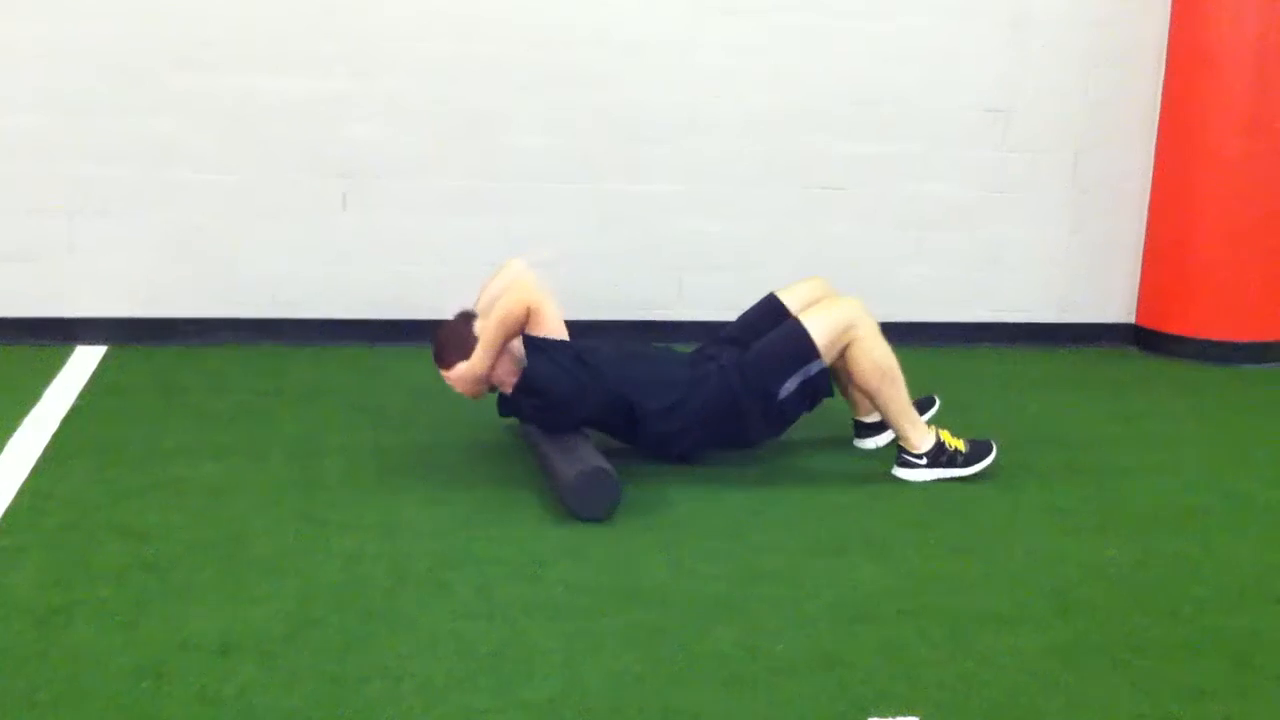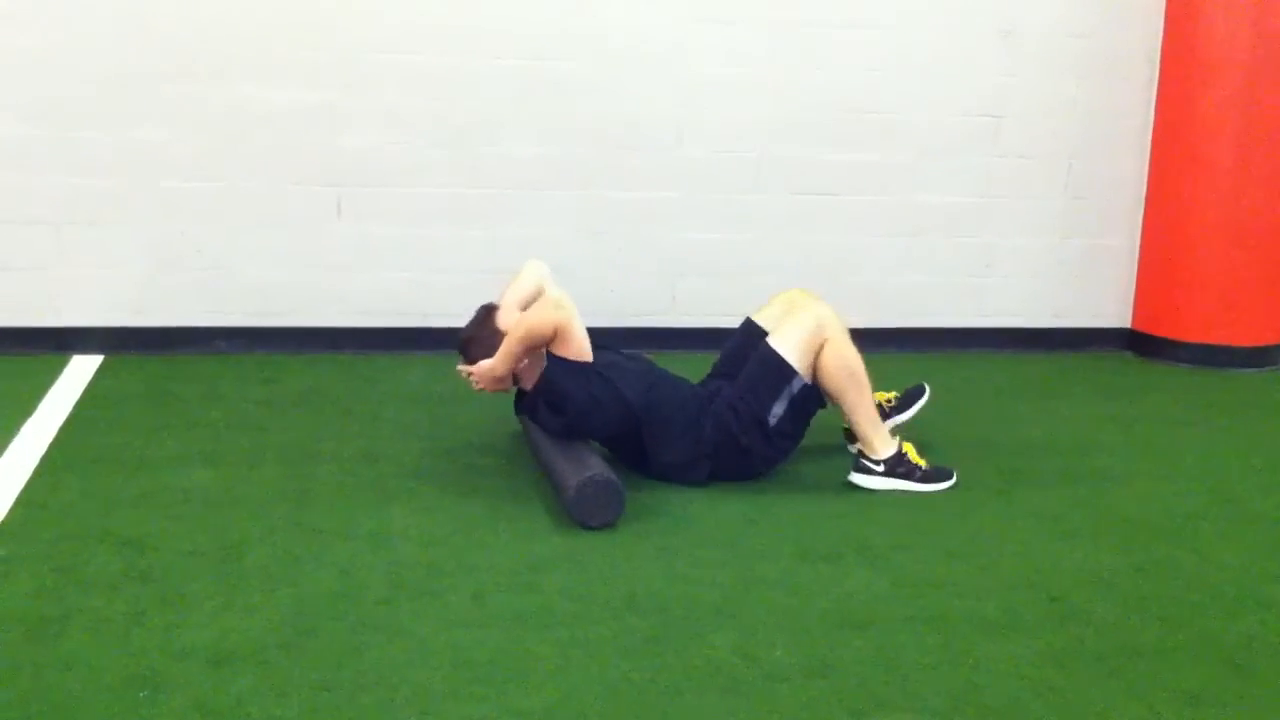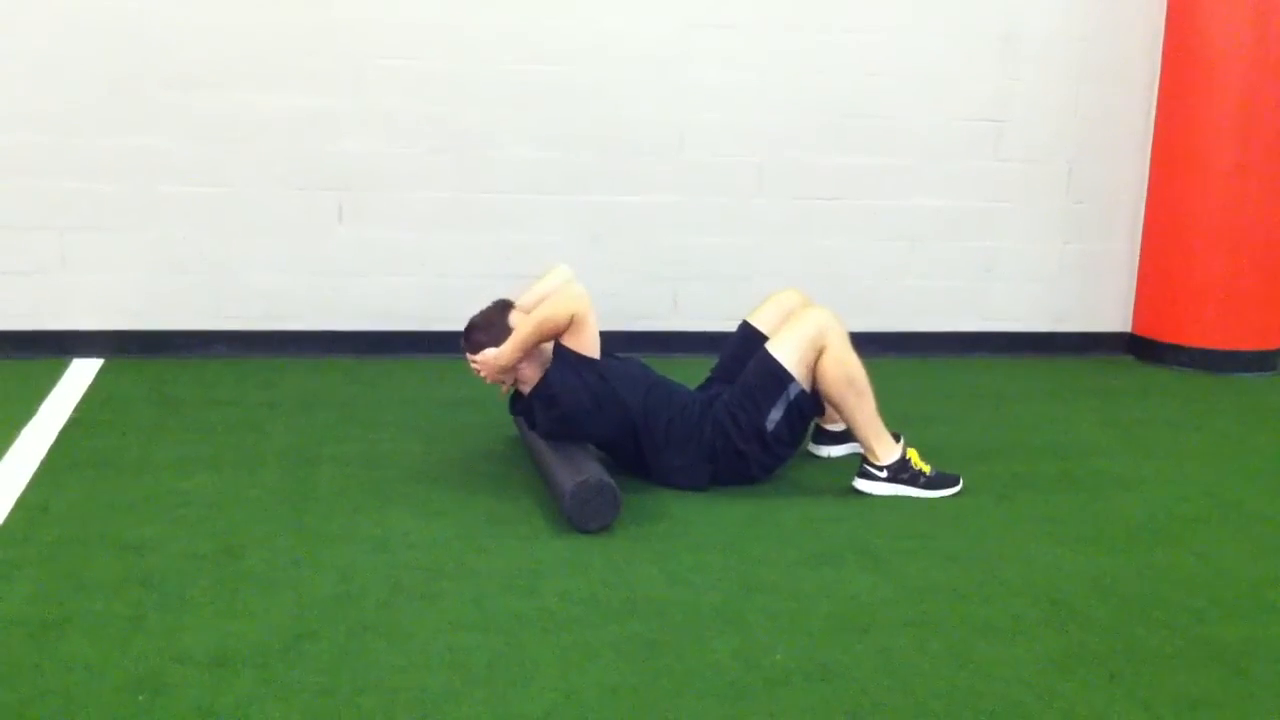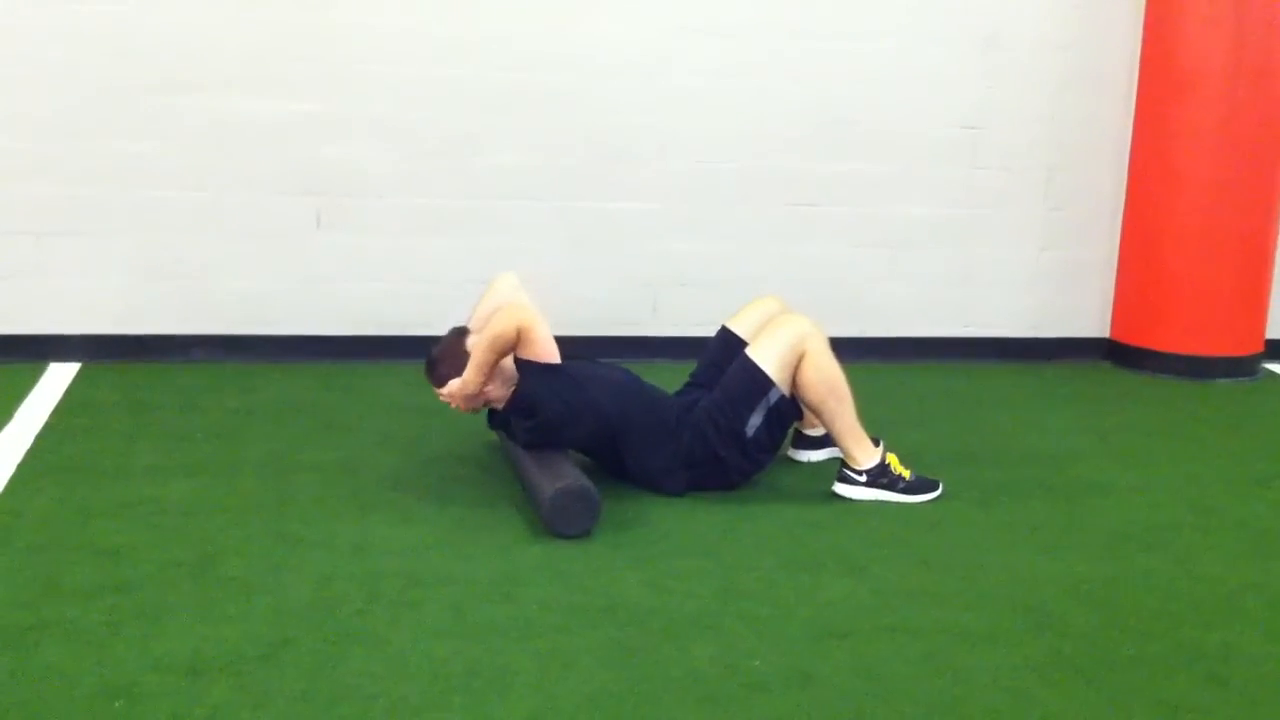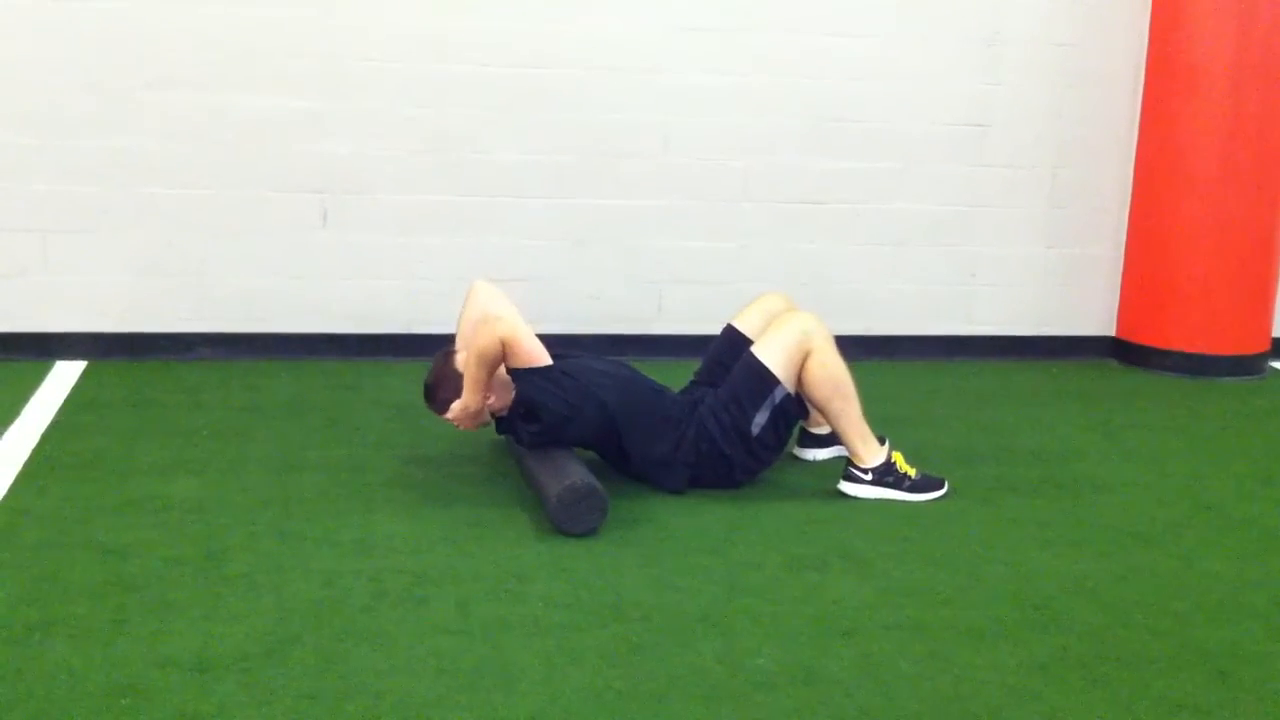
dt=1s
person 1, frame 1
left shoulder: (531, 380)
right shoulder: (546, 388)
left elbow: (516, 273)
right elbow: (529, 290)
left wrist: (473, 321)
right wrist: (480, 364)
left hip: (704, 370)
right hip: (724, 402)
left knee: (817, 291)
right knee: (850, 316)
left ankle: (872, 418)
right ankle: (919, 447)
person 1, frame 2
left shoulder: (541, 390)
right shoulder: (565, 396)
left elbow: (537, 274)
right elbow: (558, 308)
left wrist: (493, 327)
right wrist: (498, 365)
left hip: (708, 403)
right hip: (729, 440)
left knee: (796, 300)
right knee: (818, 319)
left ankle: (862, 413)
right ankle: (880, 457)
person 1, frame 3
left shoulder: (541, 390)
right shoulder: (562, 397)
left elbow: (561, 277)
right elbow: (574, 300)
left wrist: (506, 316)
right wrist: (506, 356)
left hip: (708, 408)
right hip: (727, 444)
left knee: (792, 303)
right knee: (820, 326)
left ankle: (834, 428)
right ankle: (886, 463)
person 1, frame 4
left shoulder: (518, 401)
right shoulder: (536, 408)
left elbow: (507, 287)
right elbow: (520, 314)
left wrist: (465, 345)
right wrist: (471, 380)
left hip: (686, 412)
right hip: (707, 450)
left knee: (771, 309)
right knee: (800, 332)
left ankle: (814, 432)
right ankle: (866, 467)
person 1, frame 5
left shoulder: (523, 399)
right shoulder: (538, 410)
left elbow: (485, 296)
right elbow: (498, 325)
left wrist: (459, 364)
right wrist: (470, 399)
left hip: (691, 408)
right hip: (711, 447)
left knee: (776, 305)
right knee: (805, 329)
left ankle: (820, 432)
right ankle: (870, 466)
